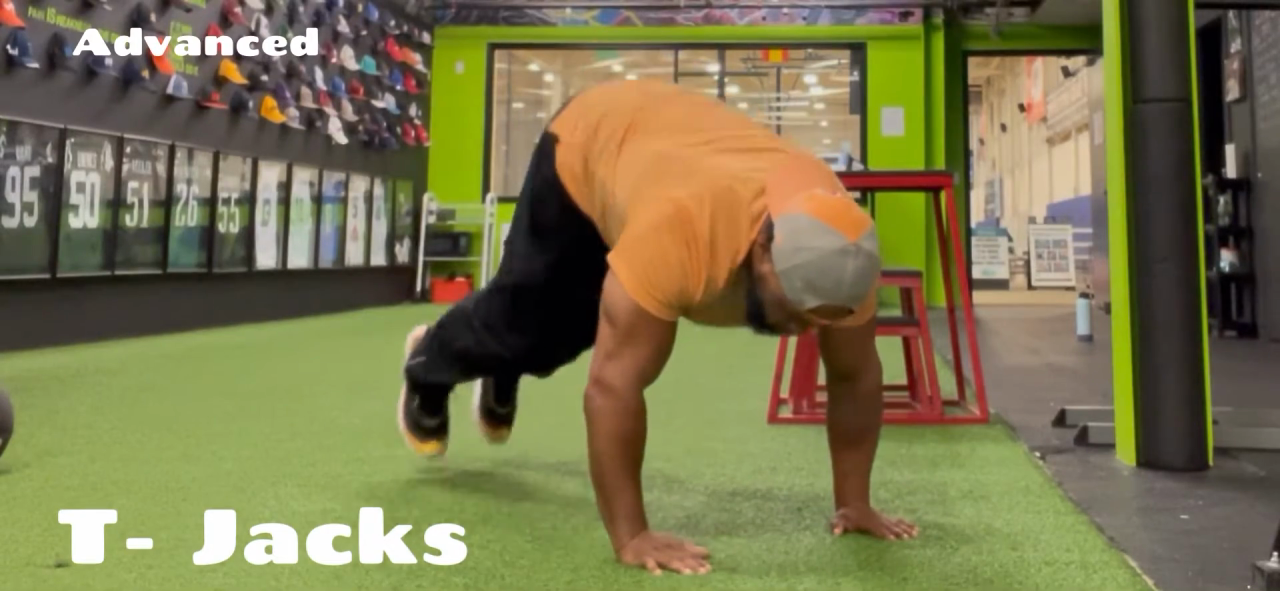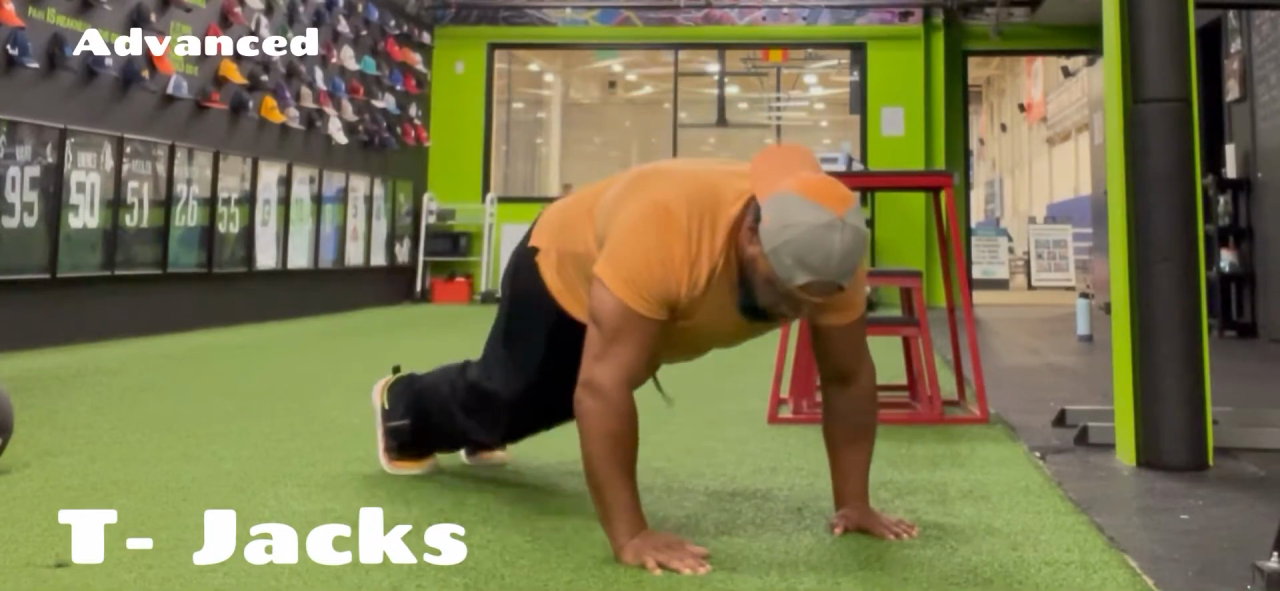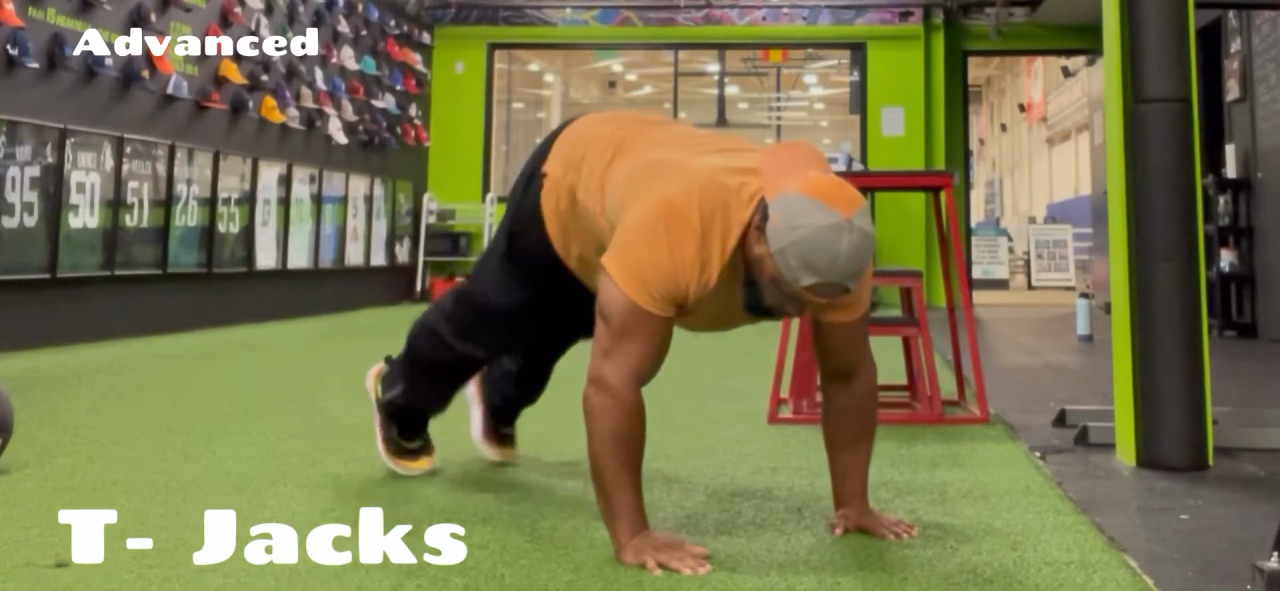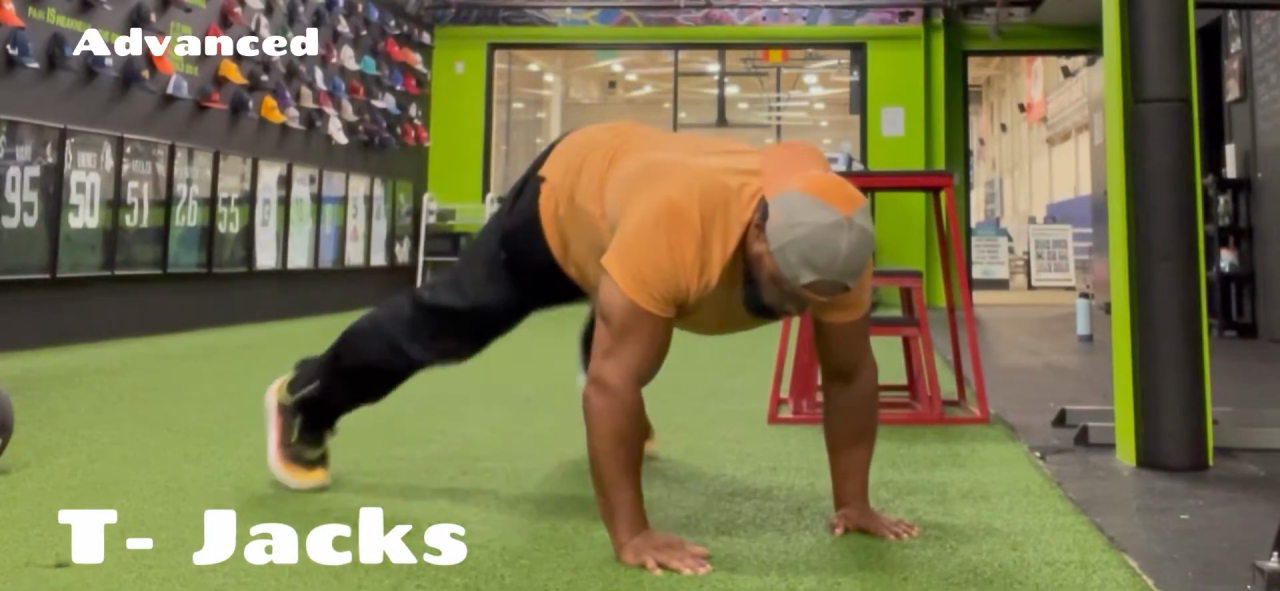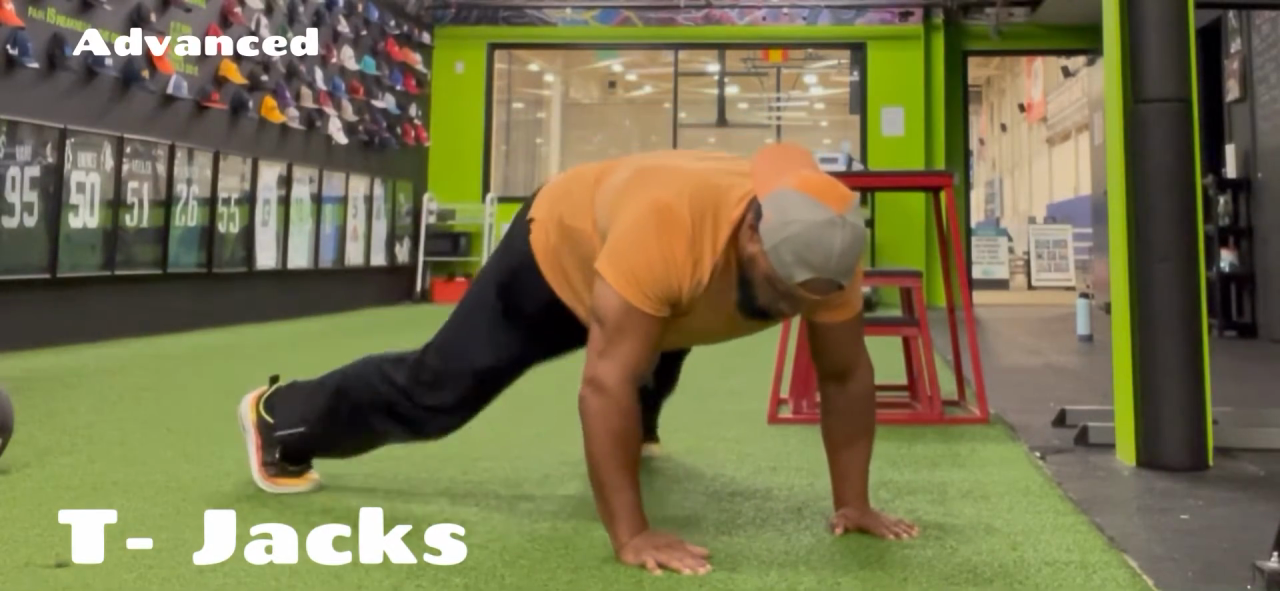
dt=0.2s
person 1, frame 1
left shoulder: (835, 248)
right shoulder: (680, 231)
left elbow: (855, 375)
right elbow: (613, 384)
left wrist: (854, 504)
right wrist: (631, 537)
left knee: (581, 320)
right knee: (517, 321)
left ankle: (501, 375)
right ankle: (428, 366)
person 1, frame 2
left shoulder: (825, 248)
right shoulder: (664, 235)
left elbow: (849, 377)
right elbow: (601, 387)
left wrist: (855, 504)
right wrist: (630, 536)
right hip: (567, 270)
left knee: (543, 402)
right knee: (507, 397)
left ankle: (480, 425)
right ankle: (402, 406)
person 1, frame 3
left shoulder: (829, 244)
right shoulder: (673, 230)
left elbow: (849, 374)
right elbow: (611, 383)
left wrist: (854, 503)
right wrist: (631, 536)
left hip: (638, 215)
right hip: (578, 179)
left knee: (567, 327)
right knee: (487, 320)
left ankle: (498, 400)
right ankle: (399, 393)
person 1, frame 4
left shoulder: (827, 247)
right shoulder: (676, 228)
left elbow: (849, 374)
right elbow: (612, 382)
left wrist: (854, 504)
right wrist: (632, 535)
right hip: (572, 195)
right knee: (448, 321)
right ankle: (306, 399)
person 1, frame 5
left shoulder: (819, 250)
right shoulder: (667, 230)
left elbow: (846, 376)
right elbow: (606, 383)
left wrist: (854, 504)
right wrist: (630, 535)
left hip: (657, 281)
right hip: (565, 244)
right knee: (442, 386)
left ankle: (627, 428)
right ankle: (278, 415)
